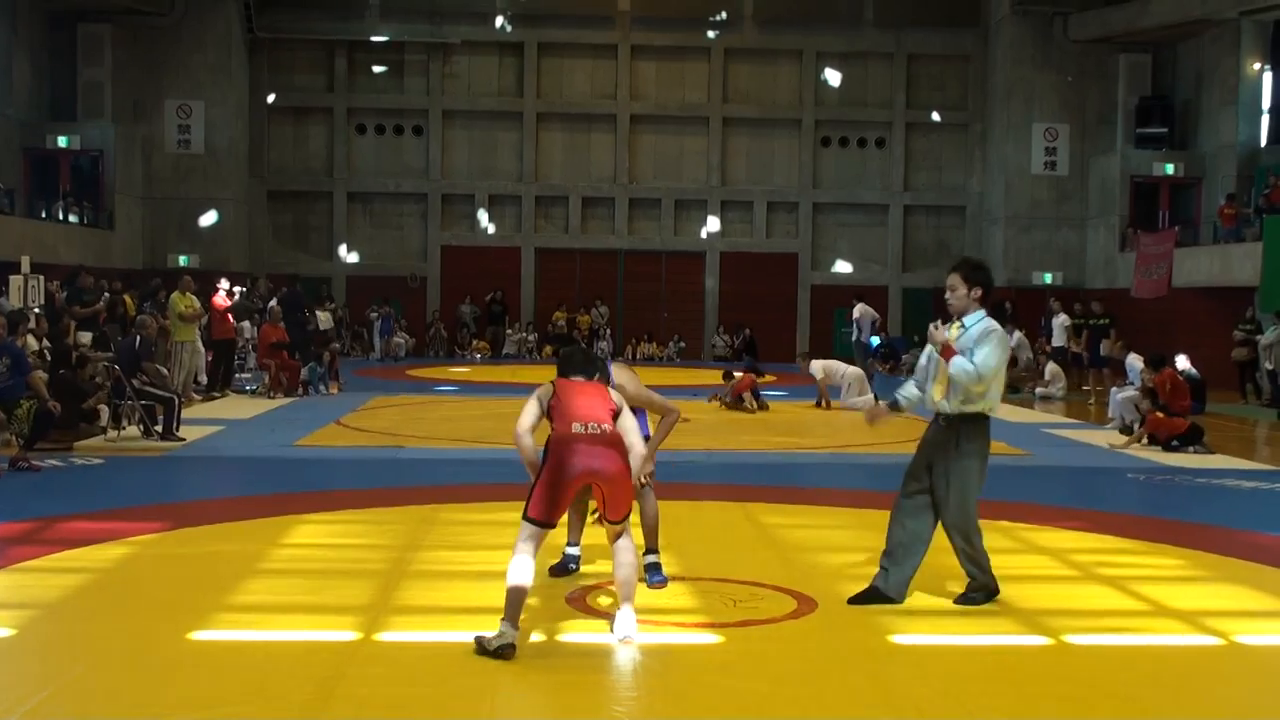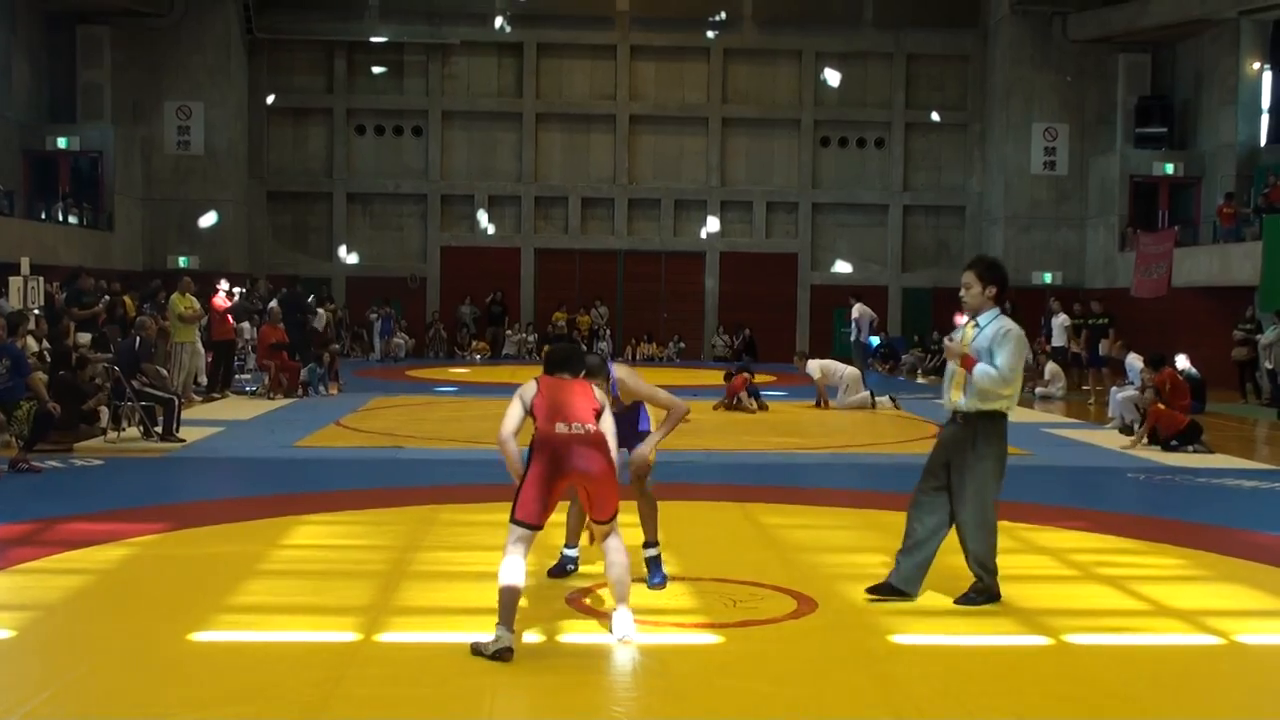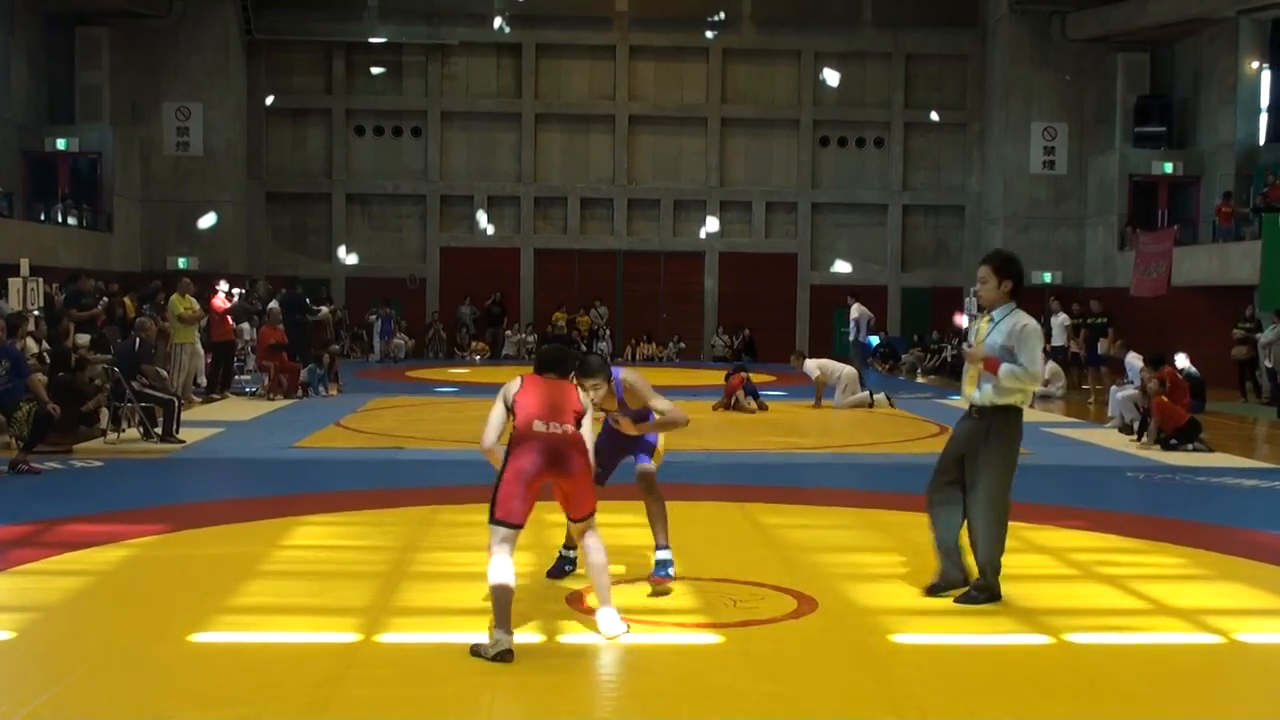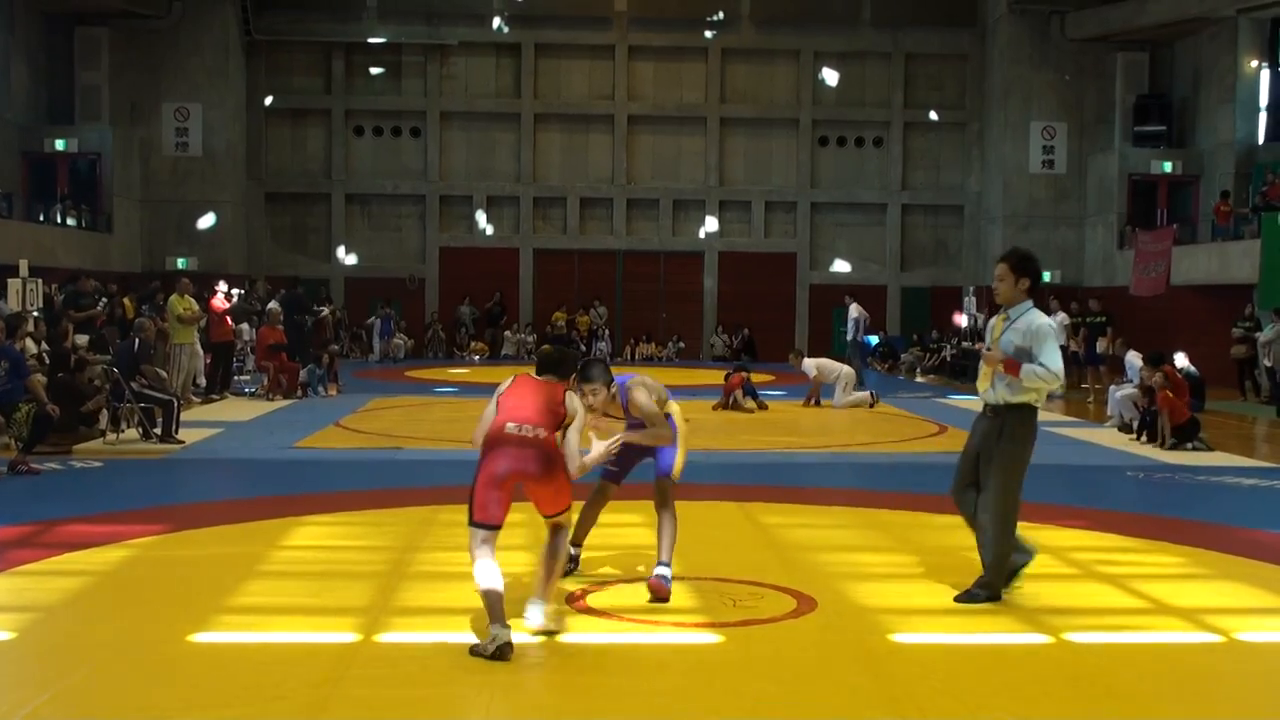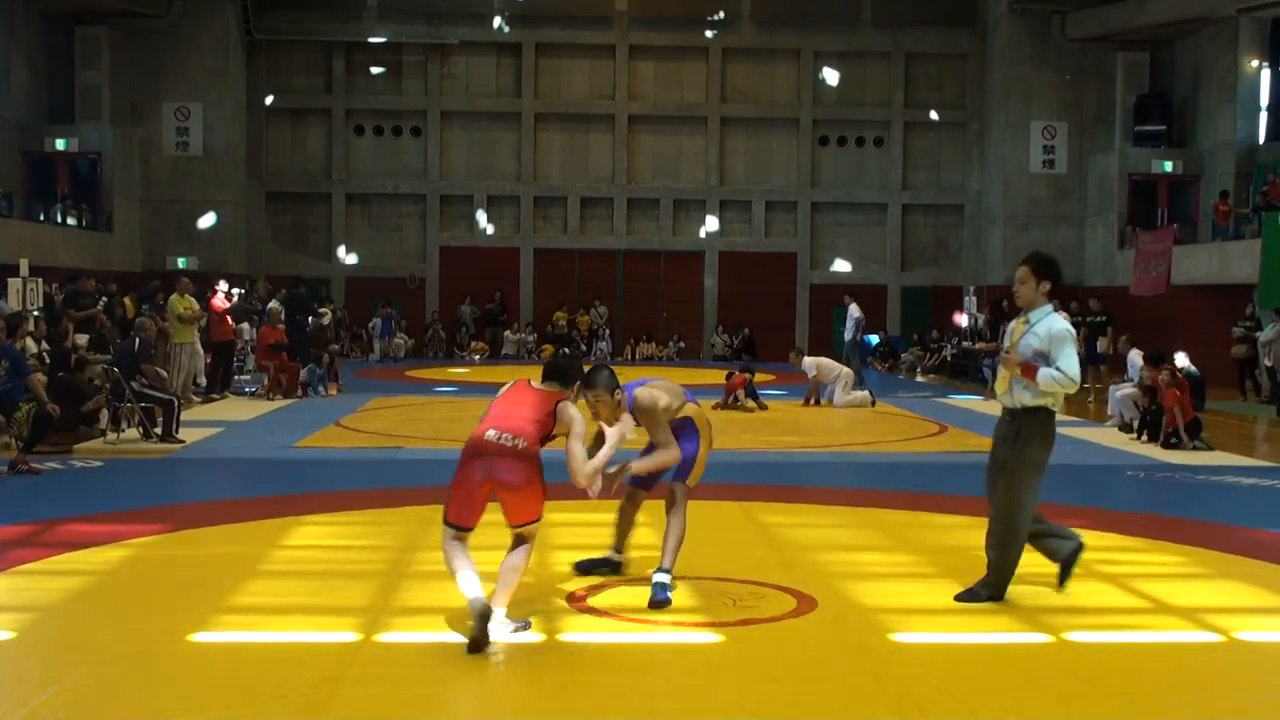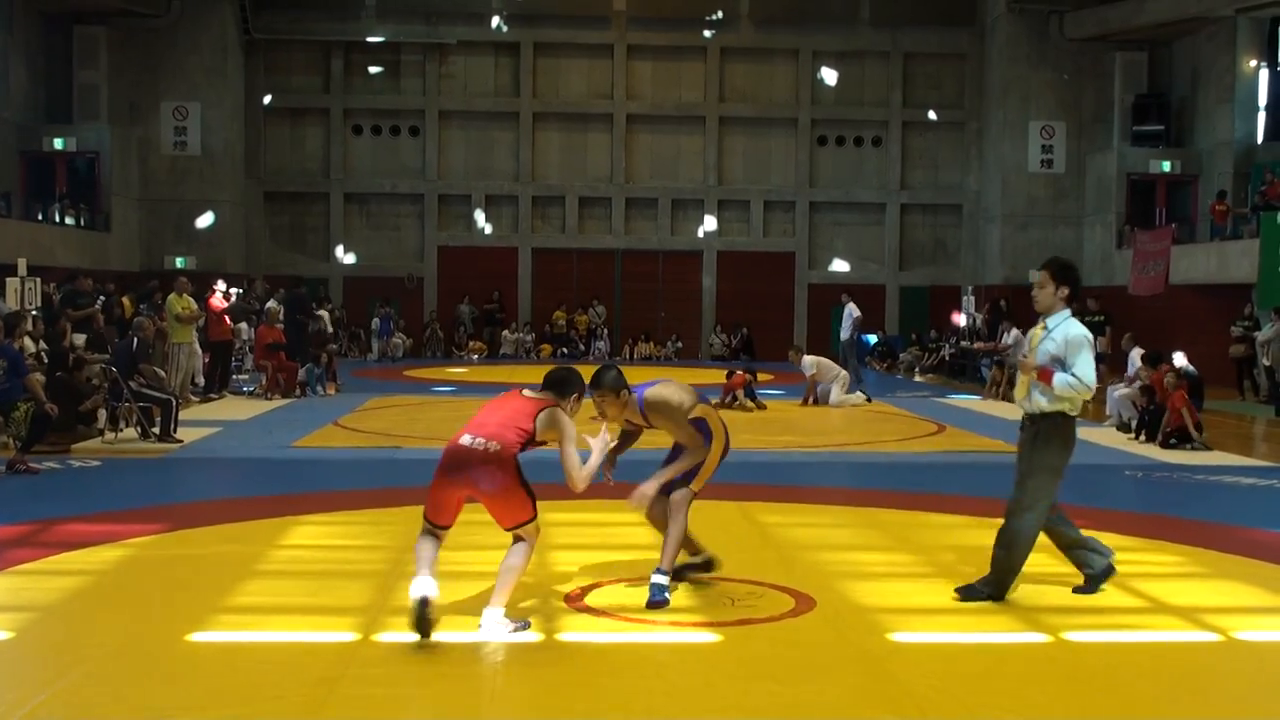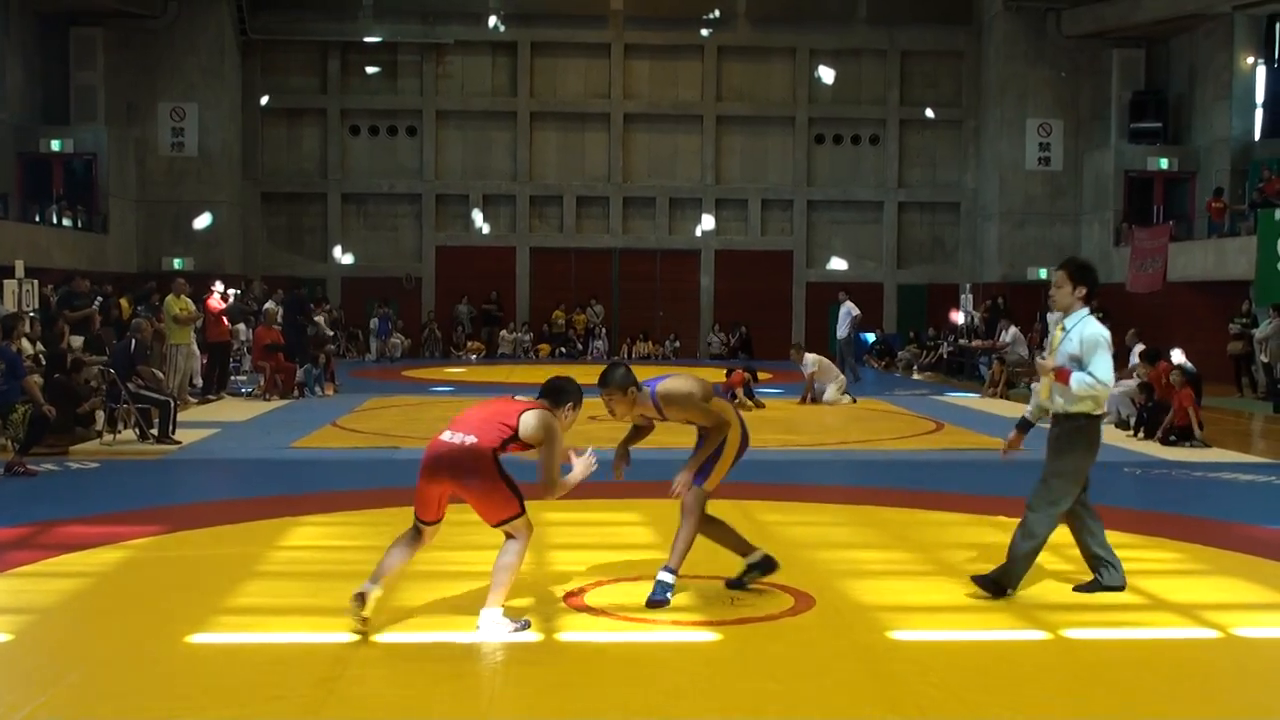
dt=0.1s
person 1, frame 1
left shoulder: (993, 334)
right shoulder: (946, 335)
left elbow: (977, 379)
right elbow: (922, 380)
left wrist: (945, 349)
right wrist: (891, 404)
left hip: (969, 431)
right hip: (939, 427)
left knee: (958, 515)
right knee: (911, 505)
left ankle: (982, 584)
right ankle: (889, 583)
person 1, frame 2
left shoulder: (1007, 333)
right shoulder: (962, 330)
left elbow: (1006, 383)
left wrist: (965, 360)
left hip: (986, 428)
right hip: (957, 424)
left knee: (973, 512)
right knee: (927, 501)
left ankle: (985, 585)
right ankle: (903, 580)
person 1, frame 3
left shoulder: (1024, 327)
right shoulder: (978, 325)
left elbow: (1032, 376)
left wrist: (987, 362)
left hip: (1001, 422)
right hip: (972, 418)
left knee: (985, 508)
right knee: (942, 493)
left ankle: (987, 584)
right ankle: (952, 572)
person 1, frame 4
left shoulder: (1039, 325)
right shoulder: (995, 324)
left elbow: (1053, 376)
left wrist: (1006, 364)
left hip: (1016, 421)
right hip: (988, 416)
left knee: (998, 504)
right knee: (965, 493)
left ankle: (991, 583)
right ankle: (1013, 554)
person 1, frame 5
left shoulder: (1057, 329)
right shoulder: (1015, 327)
left elbow: (1070, 380)
left wrist: (1024, 368)
left hip: (1033, 424)
right hip: (1008, 420)
left knee: (1008, 506)
right knee: (1002, 503)
left ankle: (993, 583)
right ankle: (1065, 545)
person 1, frame 6
left shoulder: (1075, 334)
right shoulder: (1036, 332)
left elbow: (1084, 386)
left wrist: (1041, 372)
left hip: (1055, 429)
right hip: (1033, 426)
left knee: (1023, 508)
right knee: (1039, 507)
left ankle: (995, 584)
right ankle: (1097, 560)
person 1, frame 7
left shoulder: (1093, 333)
right shoulder: (1058, 332)
left elbow: (1103, 385)
right elbow: (1044, 385)
left wrist: (1059, 374)
right wrist: (1023, 426)
left hip: (1079, 429)
right hip: (1061, 426)
left knee: (1043, 506)
right knee: (1071, 505)
left ankle: (1006, 577)
right ankle: (1108, 573)
person 2, frame 1
left shoulder: (547, 390)
right shoulder: (612, 395)
left elbow: (523, 432)
right elbow: (639, 451)
left wrist: (539, 479)
right wrist: (621, 491)
left hip: (565, 452)
right hip: (611, 454)
left knee: (527, 545)
right knee: (620, 534)
left ankle: (507, 633)
right ankle: (626, 618)
person 2, frame 2
left shoulder: (530, 388)
right shoulder: (596, 395)
left elbow: (505, 439)
right elbow: (610, 455)
left wrist: (523, 481)
right wrist: (590, 495)
left hip: (548, 451)
right hip: (594, 455)
left knee: (516, 546)
right knee: (609, 533)
left ankle: (503, 636)
right ankle: (623, 617)
person 2, frame 3
left shoulder: (514, 385)
right shoulder: (580, 396)
left elbow: (488, 443)
right elbow: (587, 458)
left wrist: (511, 473)
left hip: (525, 450)
right hip: (570, 451)
left knee: (501, 546)
right knee: (586, 532)
left ankle: (501, 638)
right ankle: (608, 616)
person 2, frame 4
left shoulder: (510, 383)
right shoulder: (571, 400)
left elbow: (482, 438)
right elbow: (574, 470)
right wrist: (600, 451)
left hip: (497, 451)
right hip: (540, 454)
left knee: (482, 546)
right knee: (560, 524)
left ankle: (499, 634)
right ankle: (539, 607)
person 2, frame 5
left shoulder: (511, 387)
right shoulder: (570, 413)
right elbow: (581, 478)
right wrist: (613, 441)
left hip: (475, 457)
right hip: (520, 464)
left knee: (454, 540)
right knee: (526, 534)
left ankle: (478, 604)
right ankle: (497, 616)
person 2, frame 6
left shoulder: (513, 396)
right shoulder: (559, 419)
right elbow: (577, 483)
right wrist: (599, 451)
left hip: (454, 457)
right hip: (494, 467)
left knee: (432, 533)
right knee: (527, 535)
left ankle: (423, 588)
right ankle: (493, 616)
person 2, frame 7
left shoulder: (509, 403)
right shoulder: (551, 424)
right elbow: (549, 490)
right wrist: (577, 475)
left hip: (436, 454)
right hip: (473, 461)
left knee: (421, 532)
right knee: (520, 532)
left ankle: (371, 591)
right ankle: (491, 616)
person 3, frame 1
left shoulder: (628, 389)
left elbow: (673, 413)
left wrist: (648, 454)
left hip: (631, 413)
left knee: (642, 483)
left ankle: (652, 561)
right ankle: (572, 554)
person 3, frame 2
left shoulder: (626, 383)
left elbow: (682, 407)
left wrist: (651, 443)
left hip: (634, 414)
left knee: (638, 478)
left ankle: (653, 555)
right ankle: (570, 554)
person 3, frame 3
left shoulder: (631, 386)
left elbow: (681, 418)
left wrist: (638, 429)
left hip: (646, 423)
right hip: (614, 426)
left knee: (646, 479)
left ankle: (663, 557)
right ankle: (568, 554)
person 3, frame 4
left shoulder: (635, 395)
right shoulder: (590, 400)
left elbow: (665, 436)
left wrist: (621, 437)
left hip: (667, 423)
right hip: (638, 427)
left knee: (663, 493)
right knee: (601, 491)
left ankle: (662, 573)
right ankle: (572, 554)
person 3, frame 5
left shoulder: (644, 403)
right shoulder: (606, 407)
left elbow: (673, 453)
right elbow: (604, 433)
left wrist: (625, 469)
left hip: (693, 428)
right hip: (667, 430)
left knee: (675, 500)
right knee: (632, 498)
left ankle: (662, 579)
right ankle: (616, 558)
person 3, frame 6
left shoulder: (654, 404)
right shoulder: (621, 408)
left elbow: (694, 450)
right elbow: (634, 429)
left wrist: (656, 481)
right wrist: (612, 454)
left hip: (710, 434)
right hip: (688, 434)
left knee: (678, 503)
right knee: (655, 510)
left ankle: (660, 581)
right ankle: (699, 558)
person 3, frame 7
left shoulder: (667, 398)
right shoulder: (635, 407)
left elbow: (721, 423)
right elbow: (644, 426)
left wrist: (690, 467)
right wrist: (623, 446)
left hip: (728, 430)
right hip: (710, 431)
left knee: (691, 502)
right knee: (692, 508)
left ankle: (666, 580)
right ankle: (757, 559)
